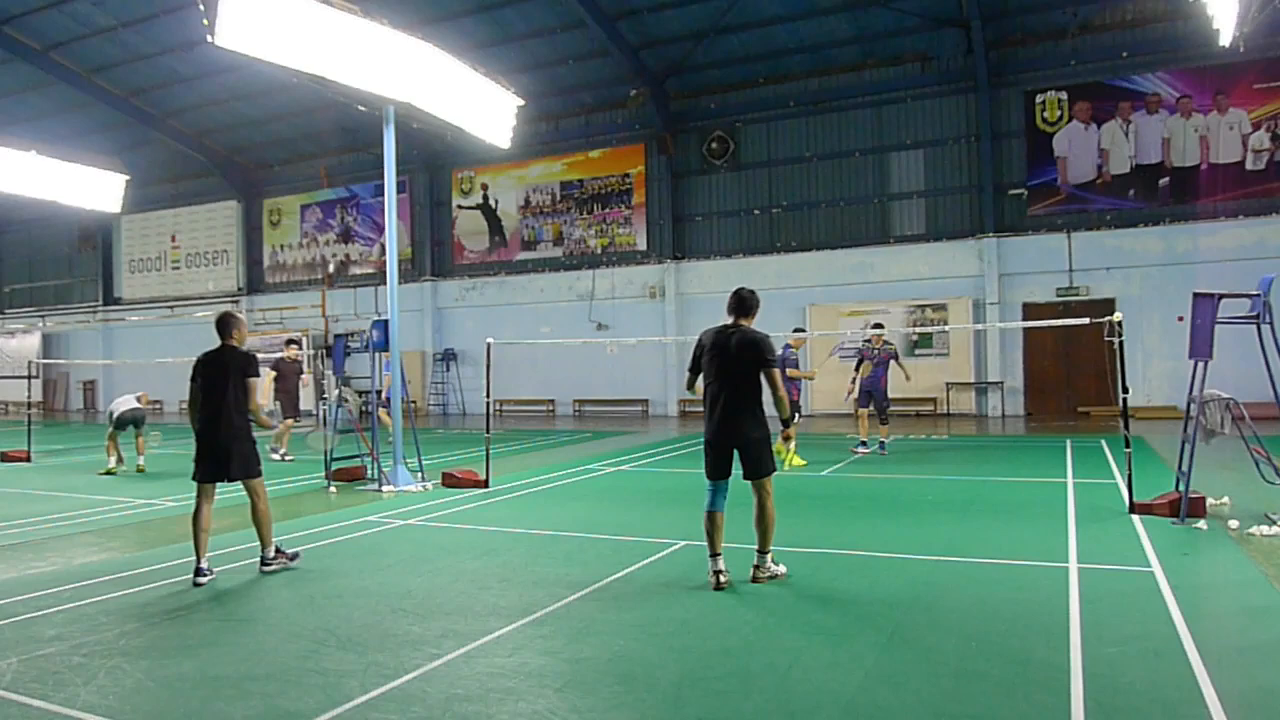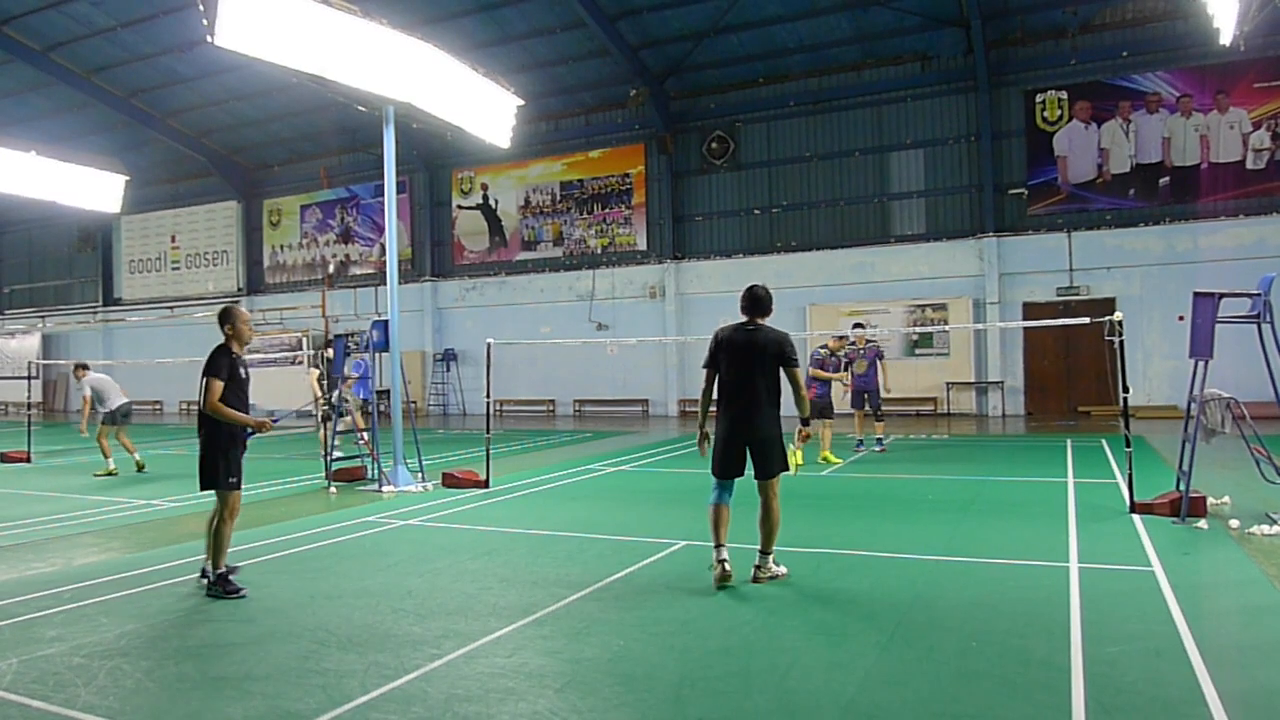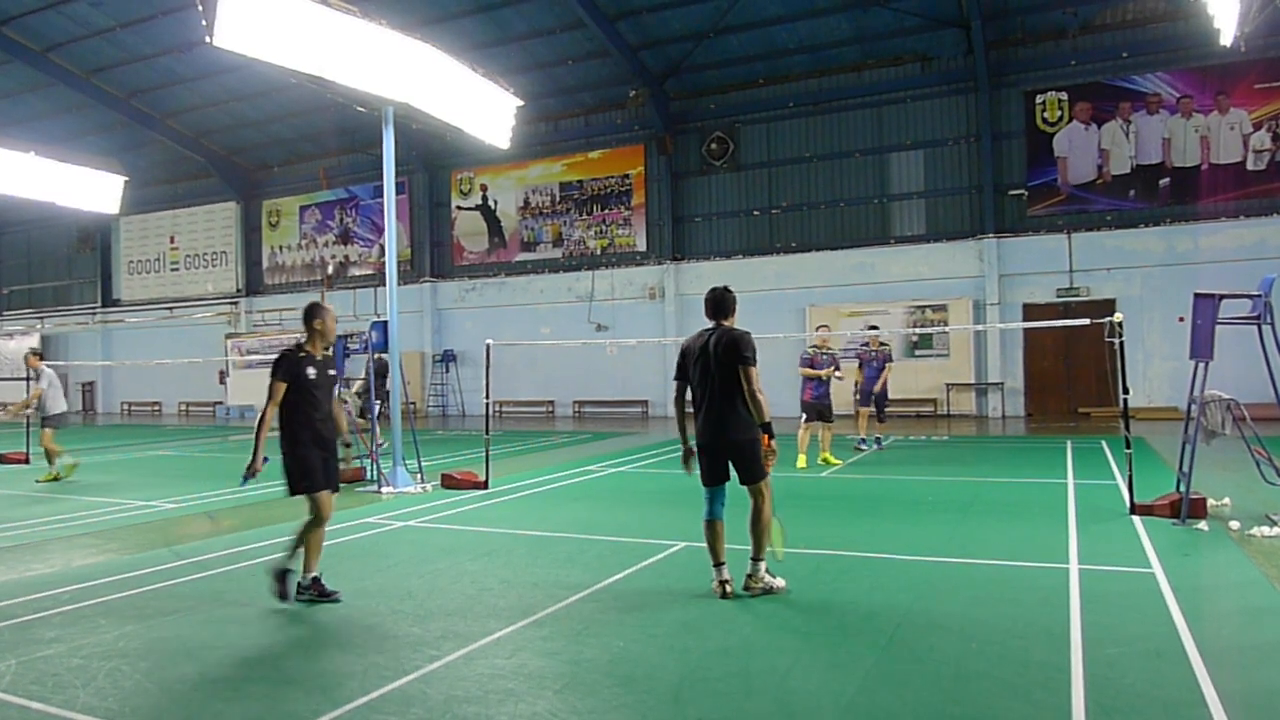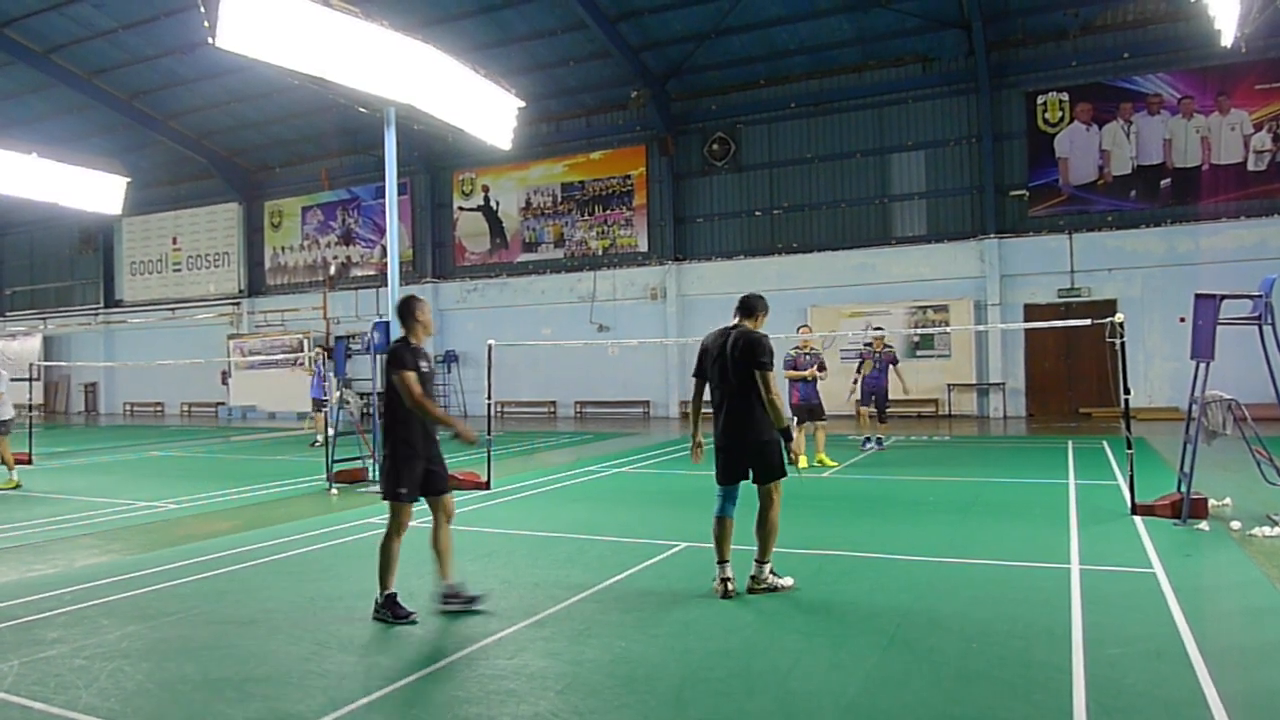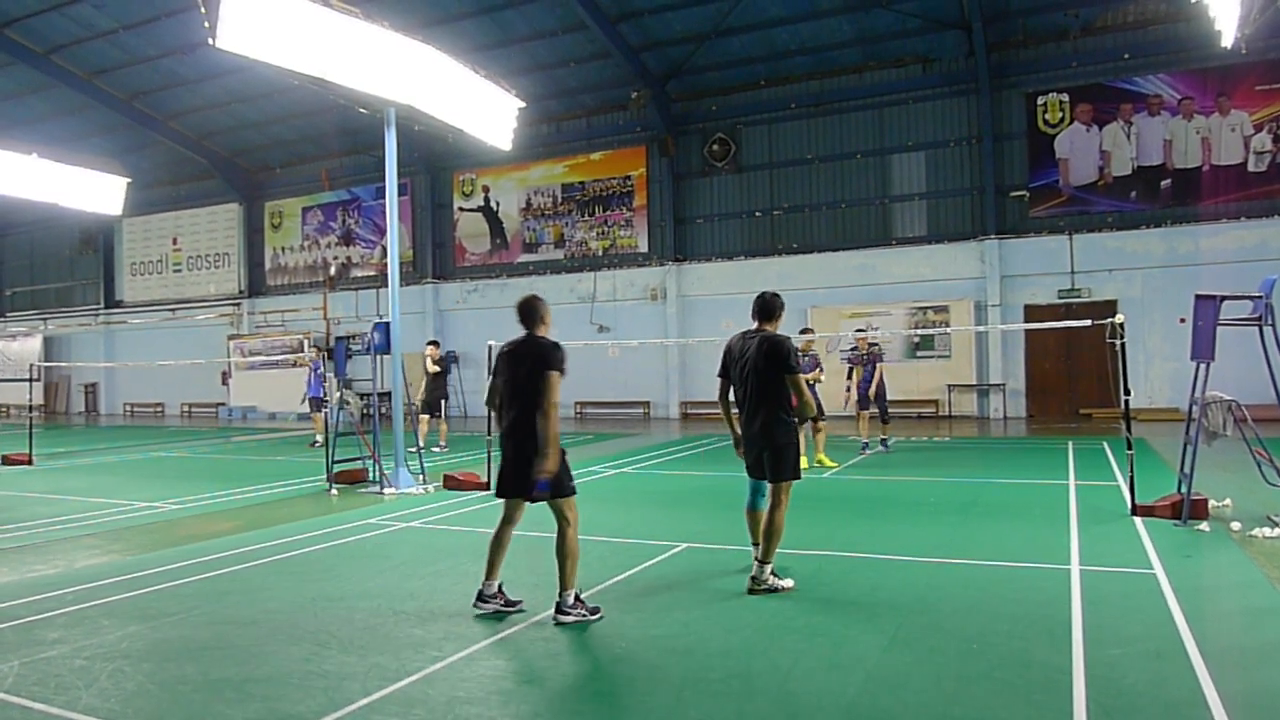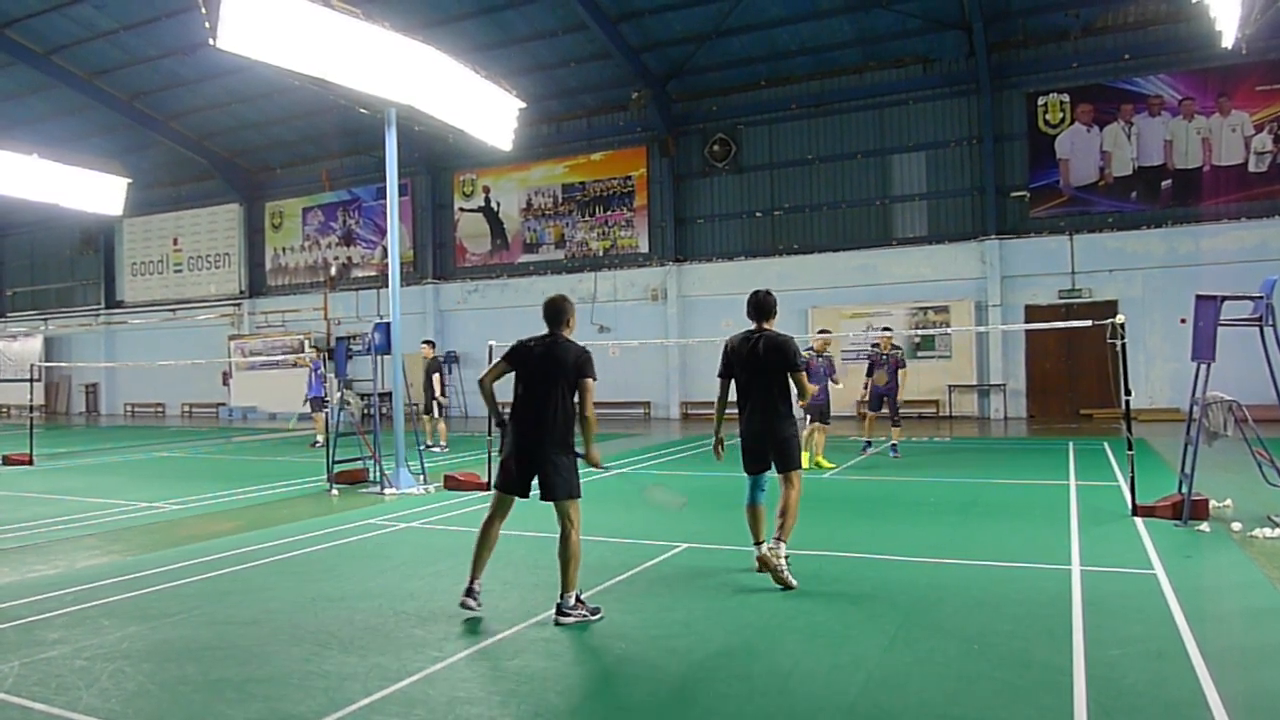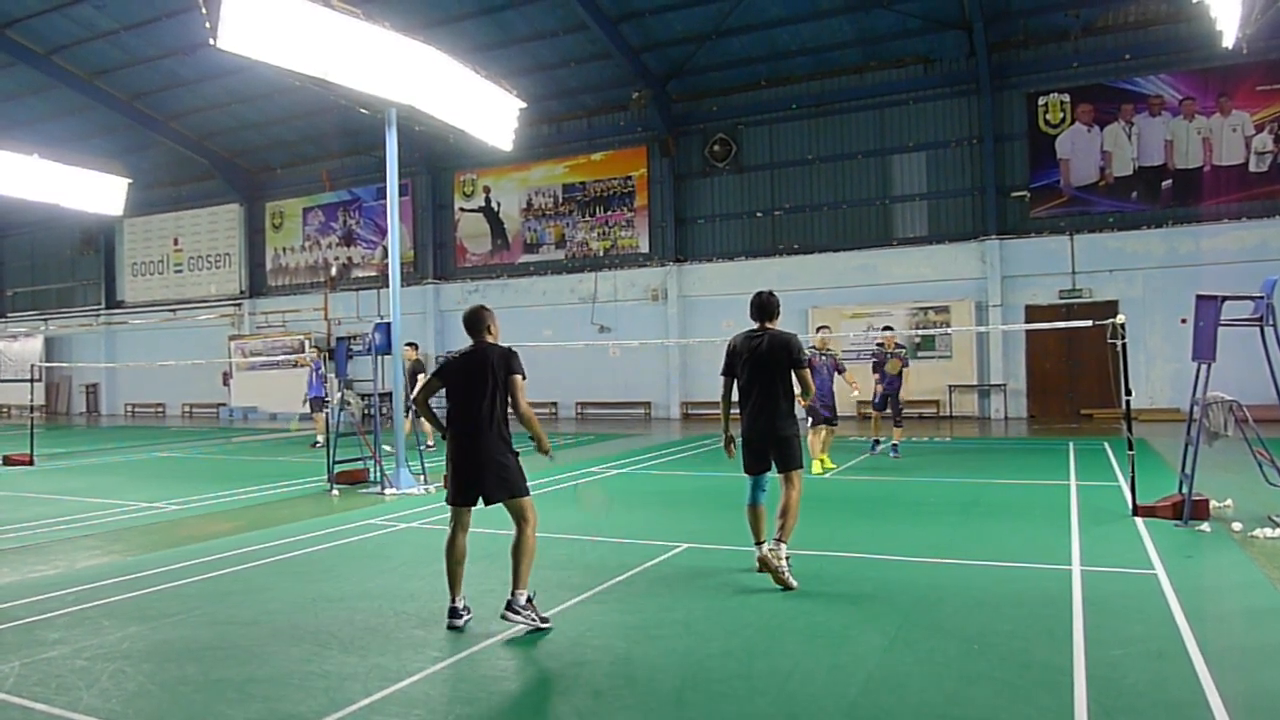
dt=0.7s
person 1, frame 1
left shoulder: (202, 361)
right shoulder: (247, 359)
left elbow: (192, 404)
right elbow: (251, 404)
right wrist: (264, 421)
left hip: (207, 437)
right hip: (237, 436)
left knee: (204, 500)
right knee: (258, 494)
left ankle: (202, 566)
right ankle: (269, 555)
person 1, frame 2
left shoulder: (235, 358)
right shoulder: (222, 358)
right elbow: (210, 404)
right wrist: (250, 422)
left hip: (230, 442)
right hip: (221, 443)
left knee: (225, 505)
right knee: (230, 508)
left ankle: (213, 565)
right ankle: (217, 577)
person 1, frame 3
left shoulder: (329, 362)
right shoulder: (290, 361)
right elbow: (271, 408)
left wrist: (345, 443)
right wrist: (258, 453)
left hip: (327, 447)
right hip: (300, 447)
left knee: (320, 513)
right knee: (321, 514)
left ankle: (307, 581)
right ankle: (284, 565)
person 1, frame 4
left shoulder: (420, 353)
right shoulder: (400, 352)
right elbow: (415, 400)
right wrist: (456, 425)
left hip: (427, 448)
right hip: (404, 451)
left knee: (444, 513)
right knee: (399, 524)
left ankle: (449, 590)
right ankle: (385, 600)
person 1, frame 5
left shoulder: (507, 351)
right shoulder: (550, 350)
left elbow: (493, 399)
right elbow: (549, 405)
right wrist: (551, 452)
left hip: (510, 447)
right hip: (539, 448)
left knee: (509, 518)
right knee: (568, 521)
left ankle: (489, 591)
right ankle: (568, 602)
person 1, frame 6
left shoulder: (524, 348)
right shoulder: (579, 355)
left elbow: (485, 381)
right elbow: (586, 412)
left wrist: (500, 420)
right wrist: (589, 448)
left hip: (518, 444)
right hip: (556, 448)
left knee: (496, 515)
right knee: (570, 524)
left ankle: (473, 588)
right ankle: (569, 604)
person 1, frame 7
left shoulder: (453, 362)
right shoulder: (505, 356)
left elbow: (420, 399)
right elbow: (520, 407)
left wrist: (444, 431)
right wrist: (541, 436)
left hip: (460, 453)
right hip: (495, 451)
left knee: (459, 527)
right knee: (527, 520)
left ankle: (457, 607)
right ankle: (518, 600)
person 2, frame 1
left shoulder: (707, 338)
right shoulder: (759, 340)
left elbow: (690, 383)
right elbow: (778, 390)
left wrist: (700, 391)
right wrist: (787, 424)
left hip: (716, 429)
right hip: (752, 429)
left knee: (715, 493)
right knee: (763, 493)
left ankle: (717, 568)
right ankle: (763, 564)
person 2, frame 2
left shoulder: (722, 336)
right shoulder: (780, 340)
left elbow: (708, 386)
right elbow: (800, 389)
left wrist: (702, 425)
right wrist: (805, 422)
left hip: (728, 428)
right hip: (765, 429)
left knee: (721, 490)
right knee: (769, 493)
left ankle: (720, 557)
right ankle: (764, 564)
person 2, frame 3
left shoulder: (690, 345)
right shoulder: (739, 339)
left elbow: (679, 399)
right elbow: (752, 390)
left wrist: (685, 443)
right wrist: (768, 432)
left hip: (706, 436)
right hip: (741, 432)
left knee: (713, 501)
right knee: (761, 496)
left ankle: (721, 577)
right ankle: (757, 573)
person 2, frame 4
left shoulder: (710, 341)
right shoulder: (757, 341)
left elbow: (697, 394)
right elbow: (769, 395)
left wrist: (696, 434)
right wrist: (788, 436)
left hip: (726, 435)
right hip: (760, 434)
left knee: (725, 499)
right knee: (769, 499)
left ankle: (723, 575)
right ankle: (761, 575)
person 2, frame 5
left shoulder: (733, 344)
right shoulder: (780, 344)
left elbow: (722, 396)
right elbow: (801, 395)
left wrist: (734, 432)
right wrist: (814, 419)
left hip: (750, 432)
right hip: (779, 432)
left knee: (756, 489)
right knee: (778, 499)
left ankle: (760, 553)
right ankle: (761, 575)
person 2, frame 6
left shoulder: (732, 345)
right shoulder: (784, 343)
left elbow: (722, 394)
right elbow: (804, 391)
left wrist: (717, 431)
right wrist: (804, 398)
left hip: (750, 429)
right hip: (781, 426)
left knee: (755, 486)
right knee: (791, 486)
left ankle: (761, 551)
right ankle: (777, 550)
person 2, frame 7
left shoulder: (736, 343)
right shoulder: (788, 341)
left elbow: (726, 392)
right elbow: (809, 389)
left wrist: (726, 429)
right wrist: (805, 398)
left hip: (751, 428)
right hip: (782, 426)
left knee: (756, 486)
right knee: (792, 485)
left ankle: (761, 550)
right ankle: (777, 549)
